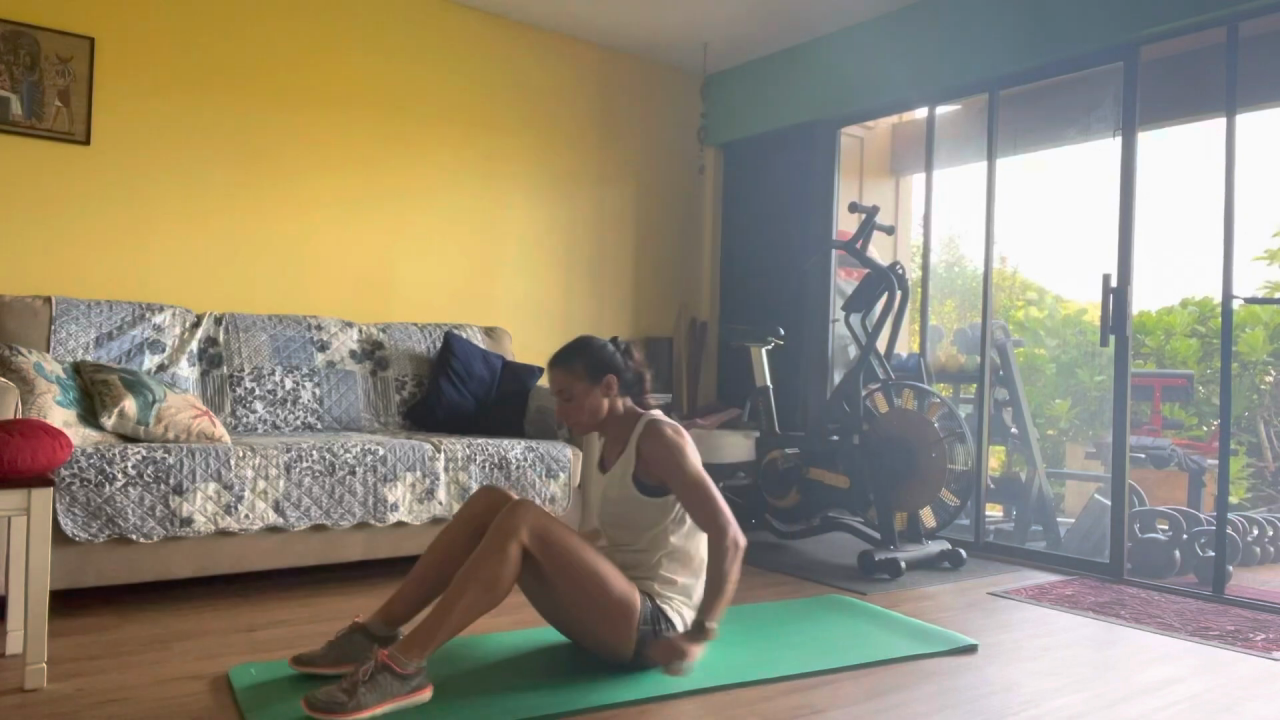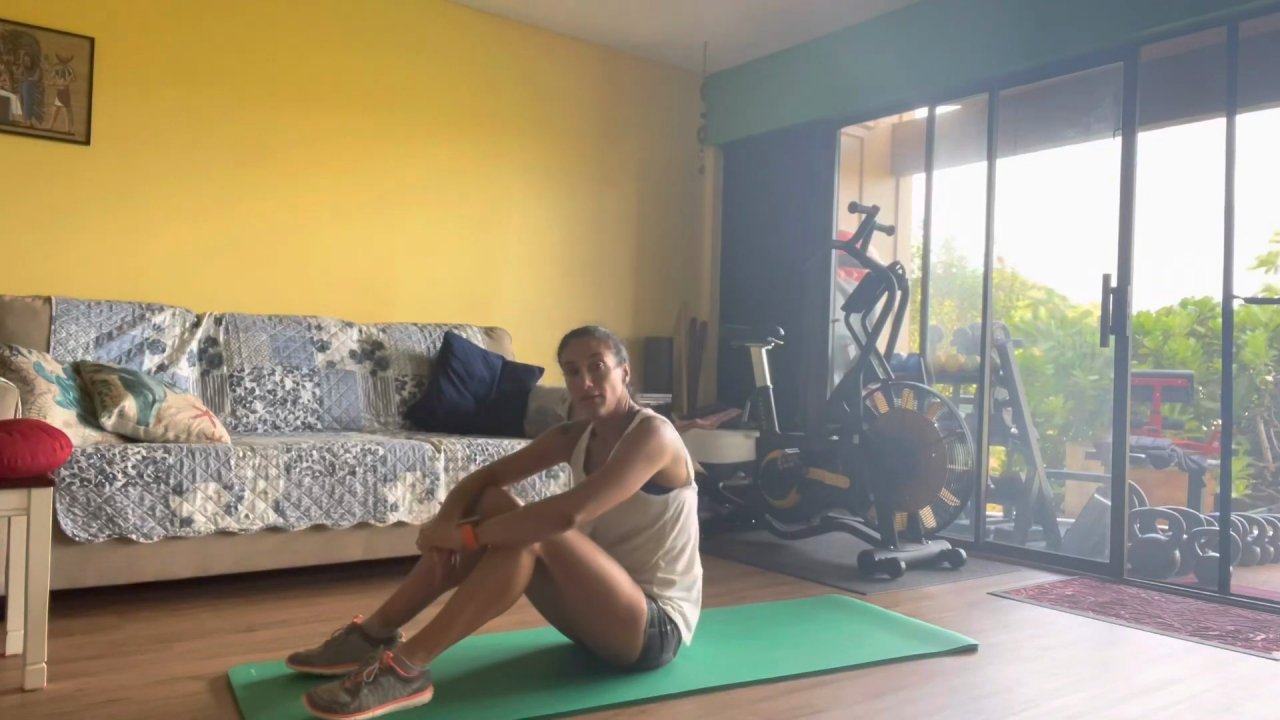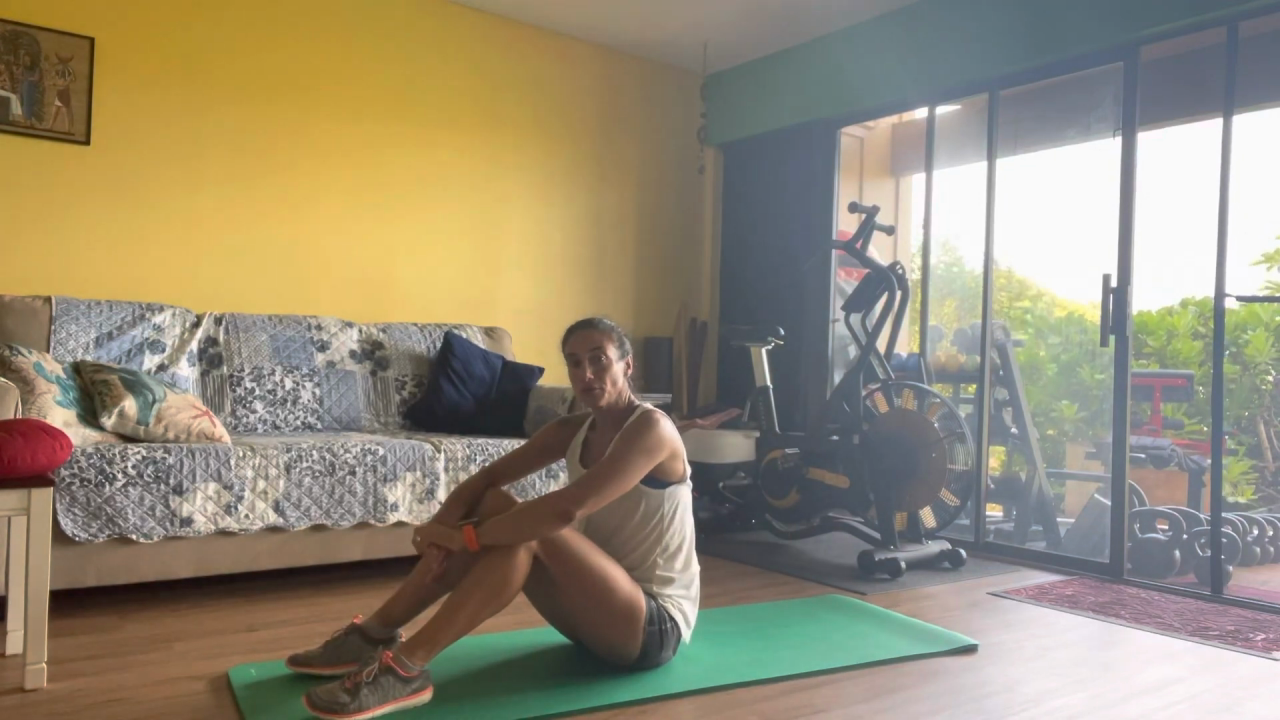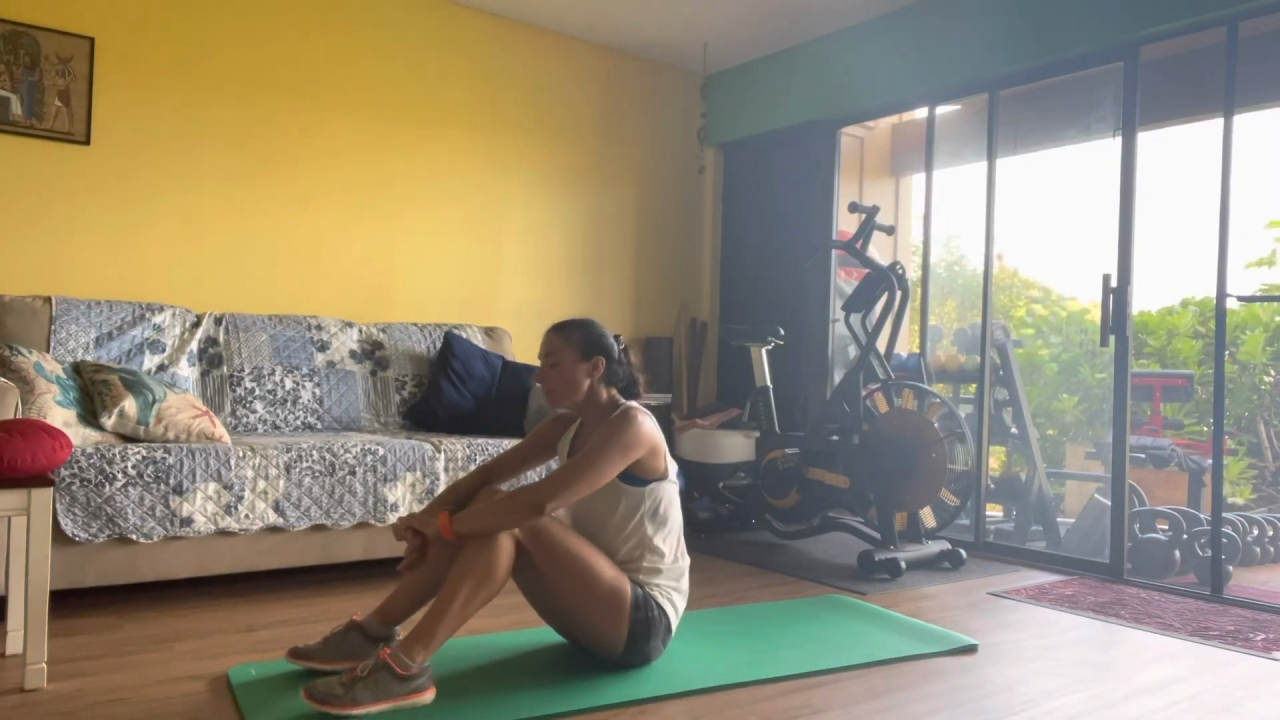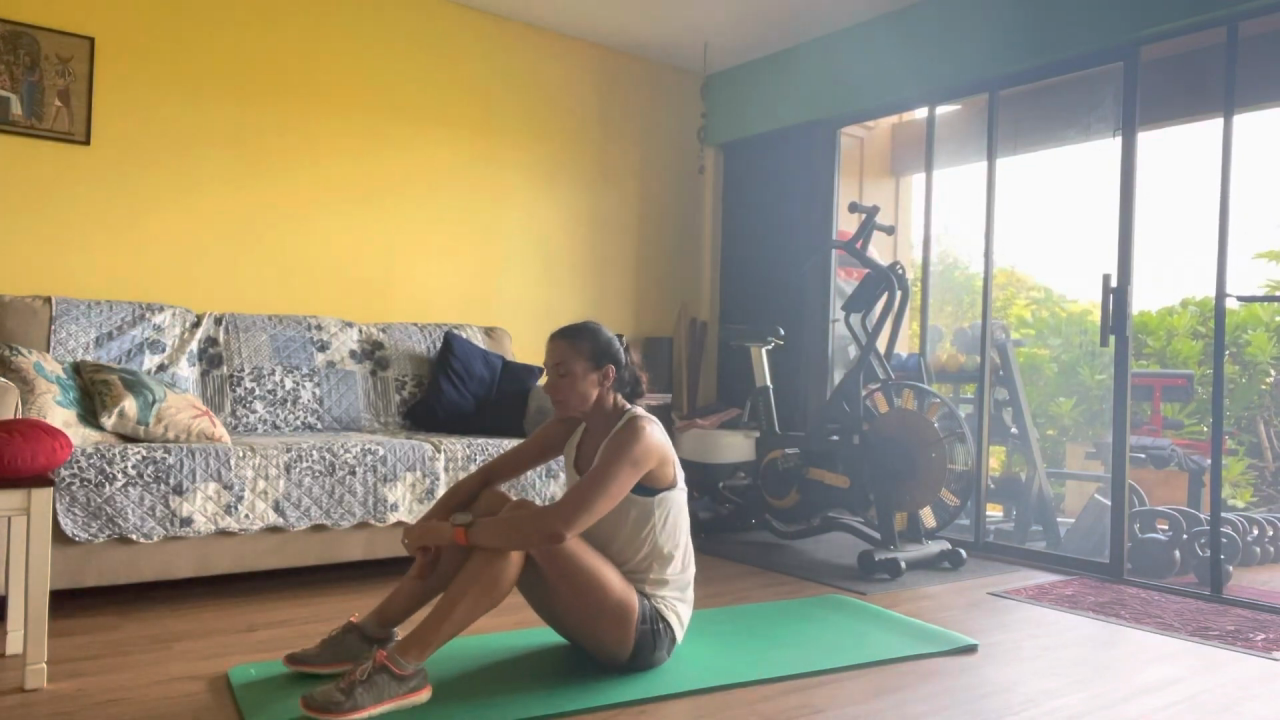
dt=1s
person 1, frame 1
left shoulder: (660, 440)
right shoulder: (607, 438)
left elbow: (729, 536)
left wrist: (699, 633)
left hip: (650, 622)
right hip: (611, 606)
left knee: (522, 518)
right knee: (491, 502)
left ankle: (403, 667)
right ankle: (376, 634)
person 1, frame 2
left shoulder: (653, 434)
right shoulder: (575, 436)
left elbow: (567, 515)
right elbow: (481, 478)
left wrist: (465, 533)
right wrist: (445, 526)
left hip: (655, 626)
right hip: (599, 609)
left knee: (534, 533)
right knee: (491, 503)
left ankle: (406, 668)
right ankle: (373, 634)
person 1, frame 3
left shoulder: (651, 428)
right shoulder: (573, 431)
left elbow: (568, 510)
right elbow: (485, 478)
left wrist: (465, 536)
right wrist: (442, 527)
left hip: (654, 625)
right hip: (598, 609)
left knee: (529, 530)
right knee: (491, 505)
left ankle: (406, 668)
right ankle: (374, 634)
person 1, frame 4
left shoulder: (632, 425)
right shoulder: (568, 427)
left elbow: (540, 501)
right elbow: (484, 476)
left wrist: (443, 524)
right wrist: (425, 521)
left hip: (644, 618)
right hip: (596, 605)
left knee: (514, 519)
right knee: (485, 504)
left ankle: (406, 667)
right ankle: (374, 632)
person 1, frame 5
left shoulder: (639, 434)
right shoulder: (571, 428)
left elbow: (558, 527)
right elbow: (483, 477)
left wrist: (453, 529)
right wrist: (430, 525)
left hip: (648, 627)
right hip: (597, 608)
left knee: (523, 519)
right knee: (488, 504)
left ankle: (401, 668)
right ankle: (372, 634)
